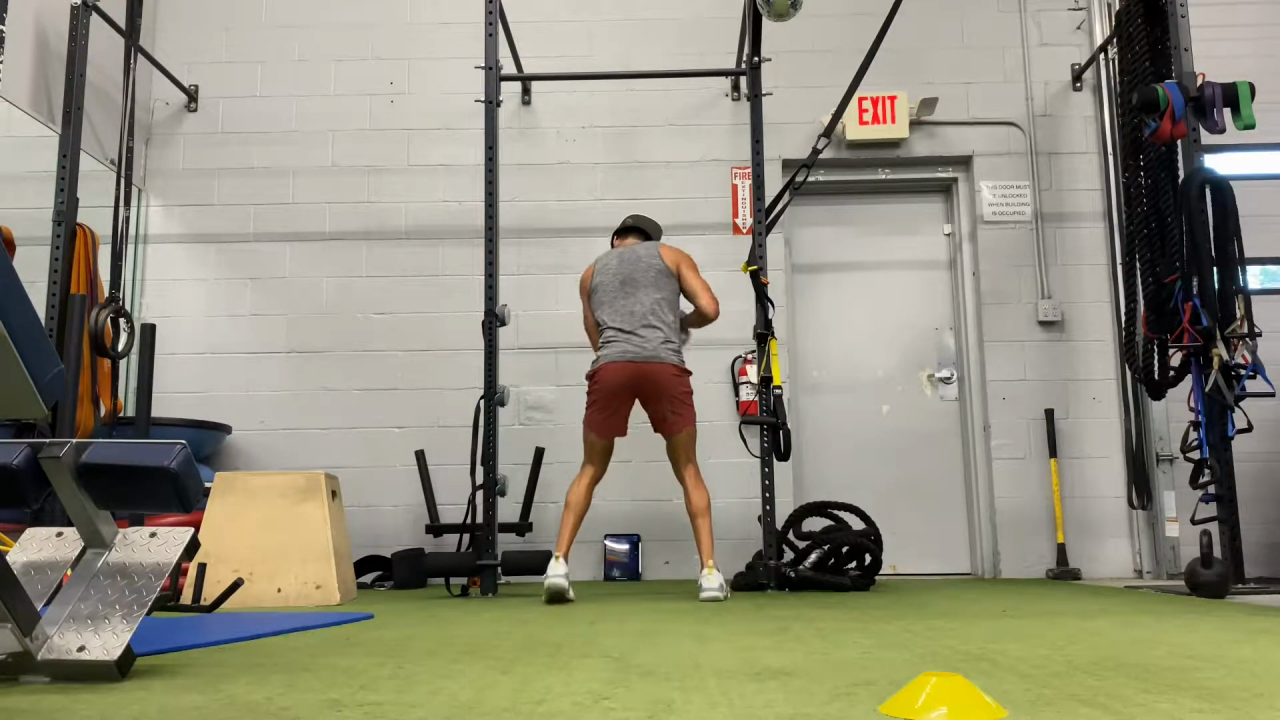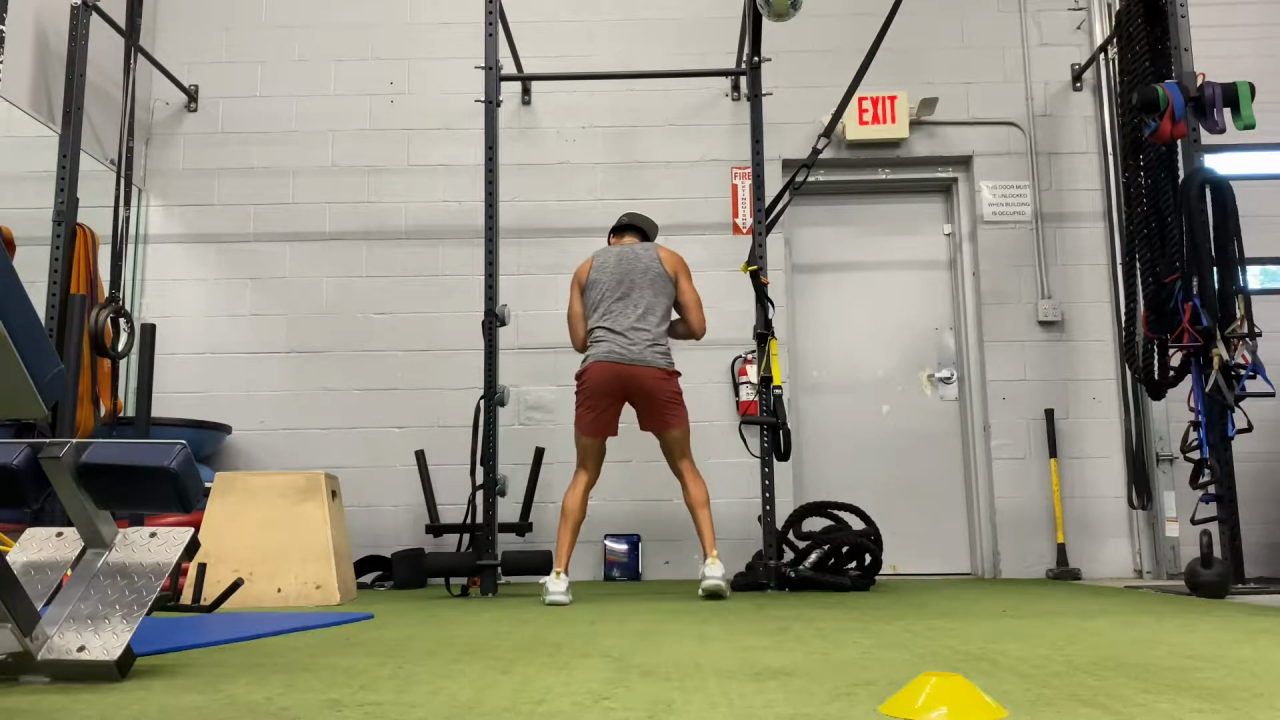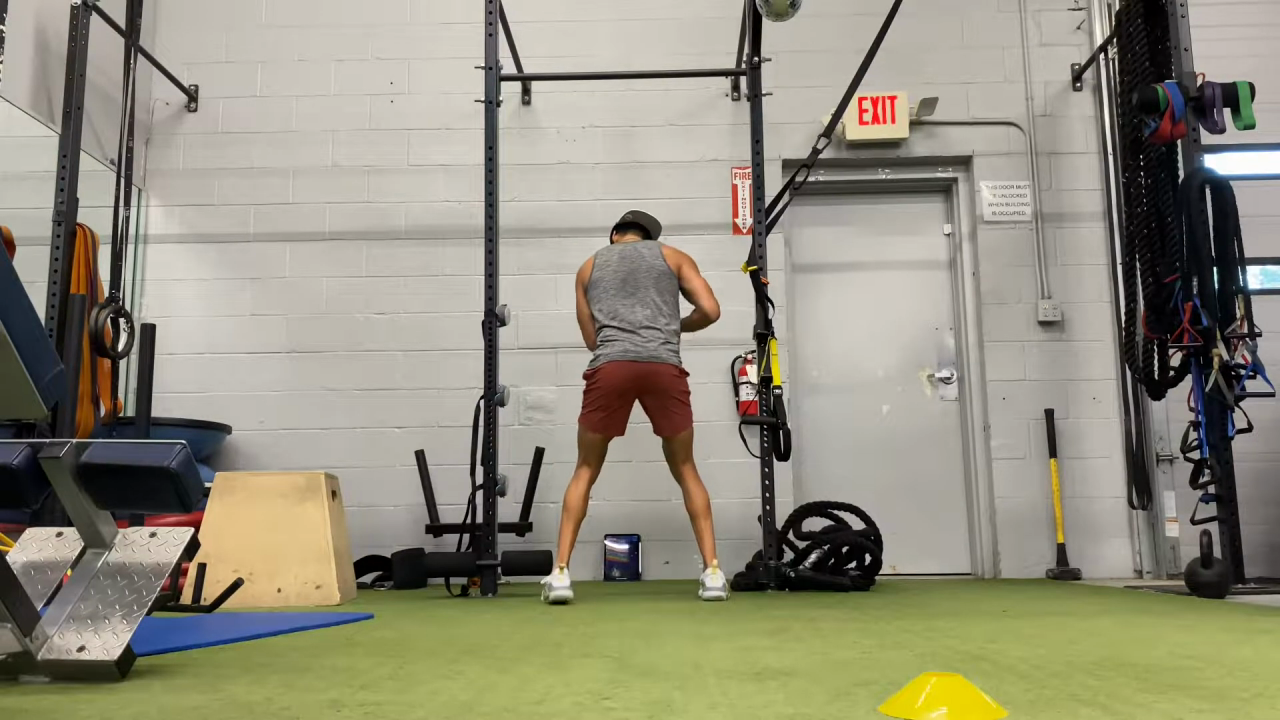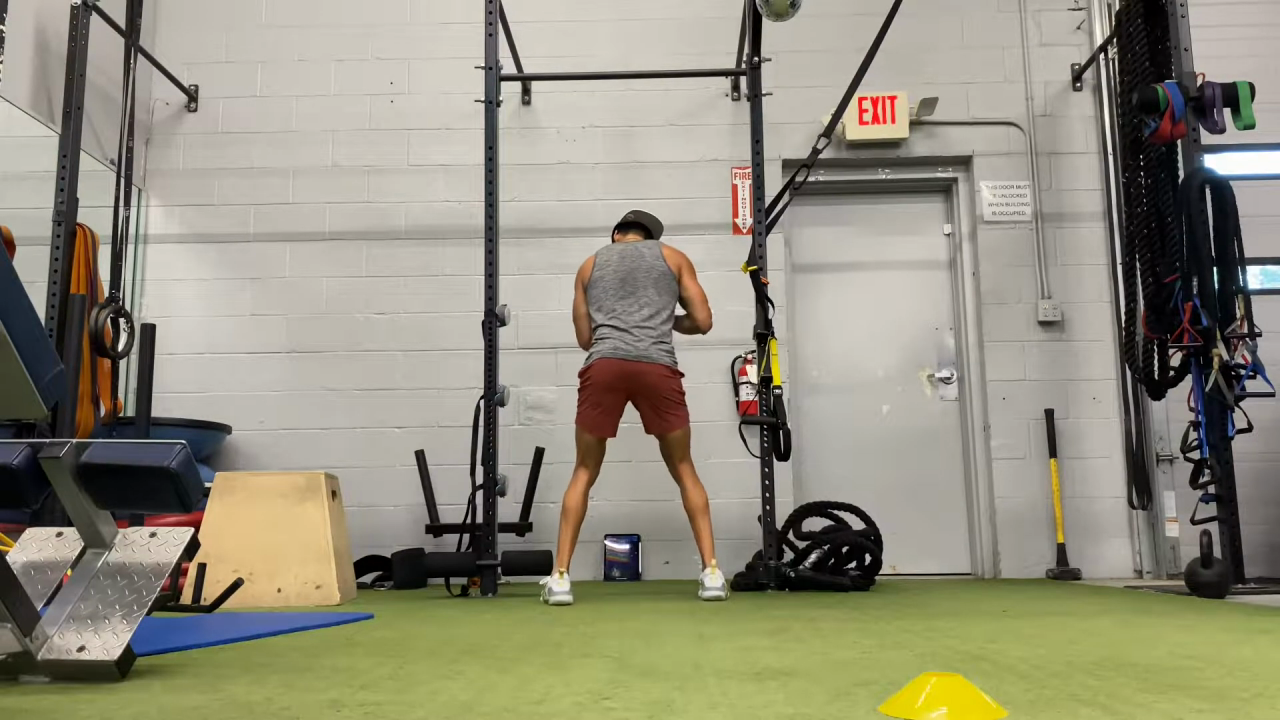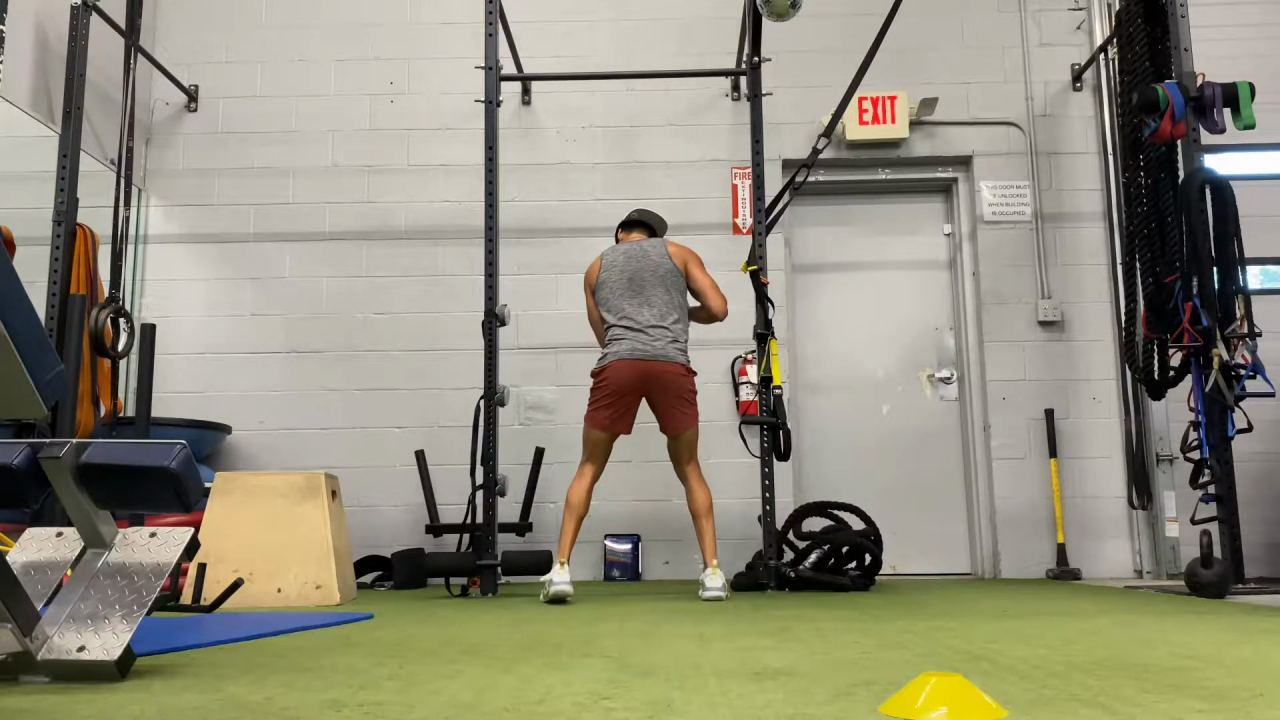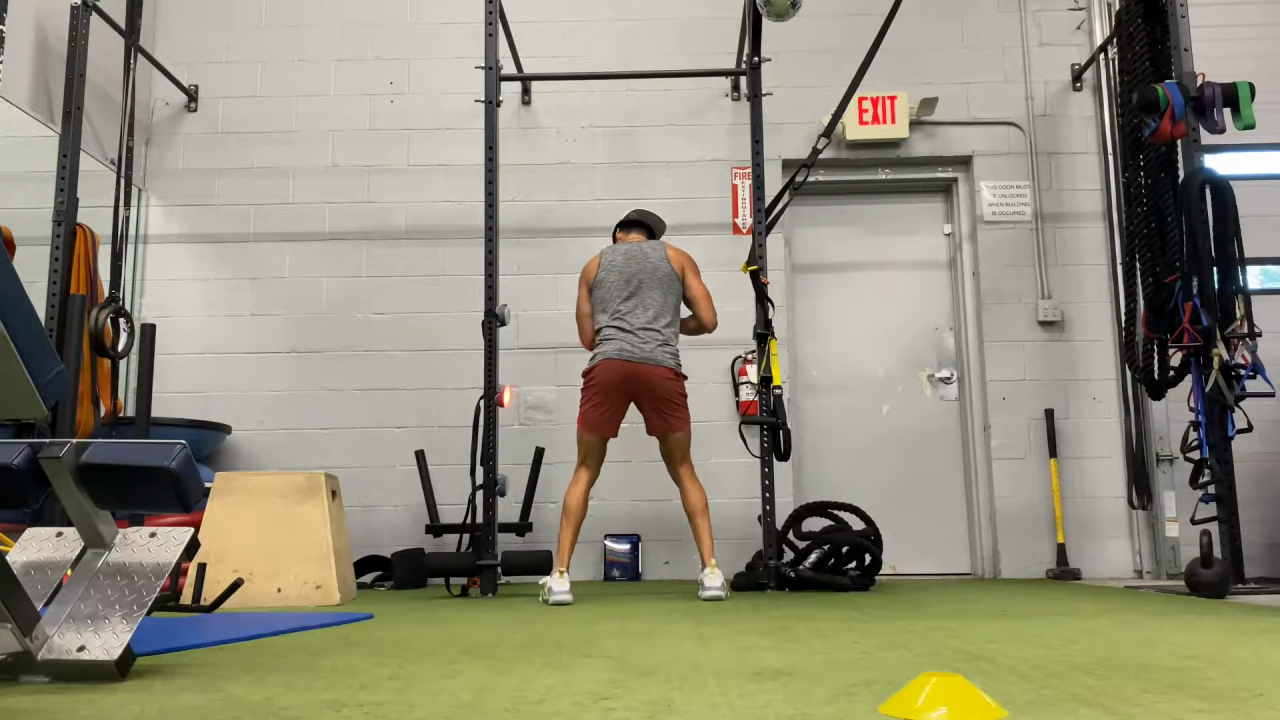
dt=0.3s
person 1, frame 1
left shoulder: (593, 271)
right shoulder: (671, 256)
right elbow: (709, 310)
left hip: (611, 368)
right hip: (664, 366)
left knee: (591, 471)
right knee: (688, 472)
left ankle: (558, 564)
right ankle: (709, 573)
person 1, frame 2
left shoulder: (586, 268)
right shoulder: (669, 259)
left elbow: (579, 340)
right elbow: (697, 328)
left hip: (600, 369)
right hip: (653, 370)
left knee: (584, 475)
right knee: (685, 467)
left ankle: (559, 576)
right ankle: (712, 563)
person 1, frame 3
left shoulder: (590, 267)
right shoulder: (672, 256)
right elbow: (710, 310)
left hip: (609, 369)
right hip: (663, 368)
left knee: (586, 472)
right knee: (685, 471)
left ankle: (560, 572)
right ankle: (712, 573)
person 1, frame 4
left shoulder: (590, 266)
right shoulder: (672, 257)
right elbow: (702, 321)
left hip: (604, 367)
right hip: (656, 368)
left knee: (584, 473)
right knee: (683, 470)
left ankle: (560, 578)
right ankle: (711, 572)
person 1, frame 5
left shoulder: (597, 268)
right shoulder: (678, 253)
right elbow: (718, 309)
left hip: (617, 367)
right hip: (671, 366)
left knee: (589, 469)
right knee: (689, 471)
left ankle: (561, 568)
right ankle: (712, 573)
person 1, frame 6
left shoulder: (594, 266)
right shoulder: (676, 257)
right elbow: (707, 321)
left hip: (608, 367)
right hip: (661, 370)
left knee: (585, 473)
right knee: (683, 472)
left ankle: (560, 577)
right ankle: (711, 572)
